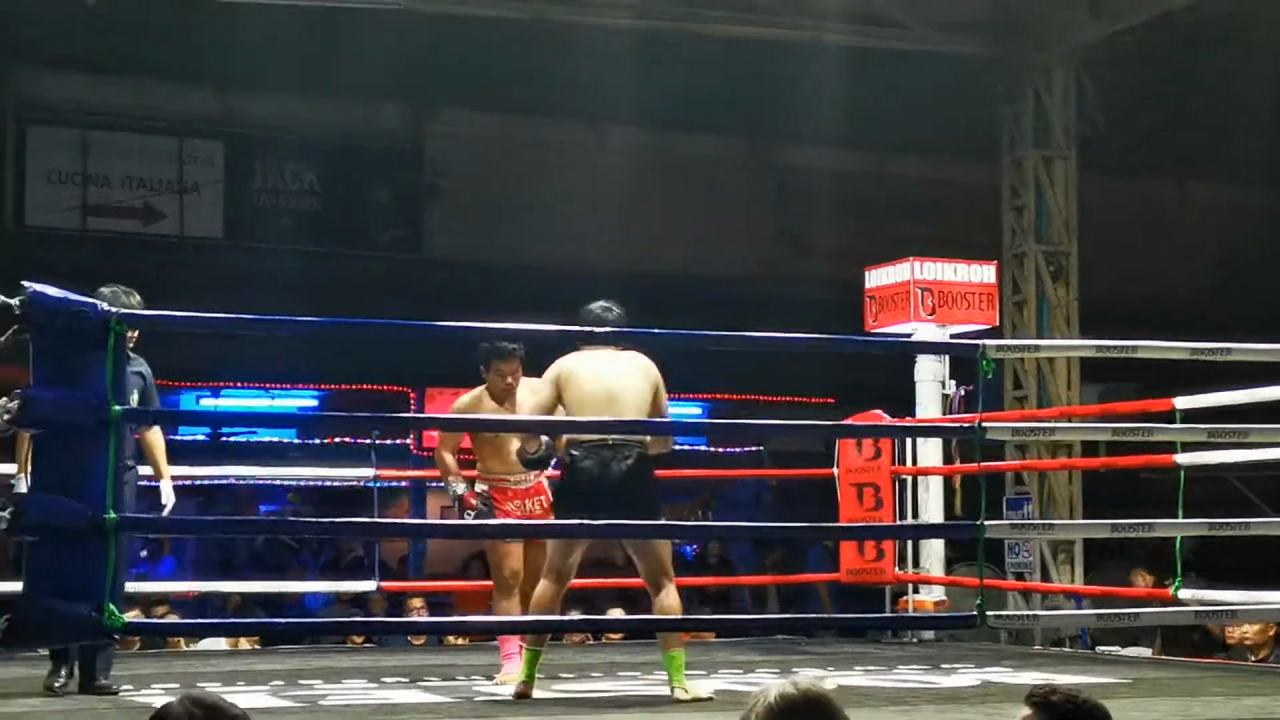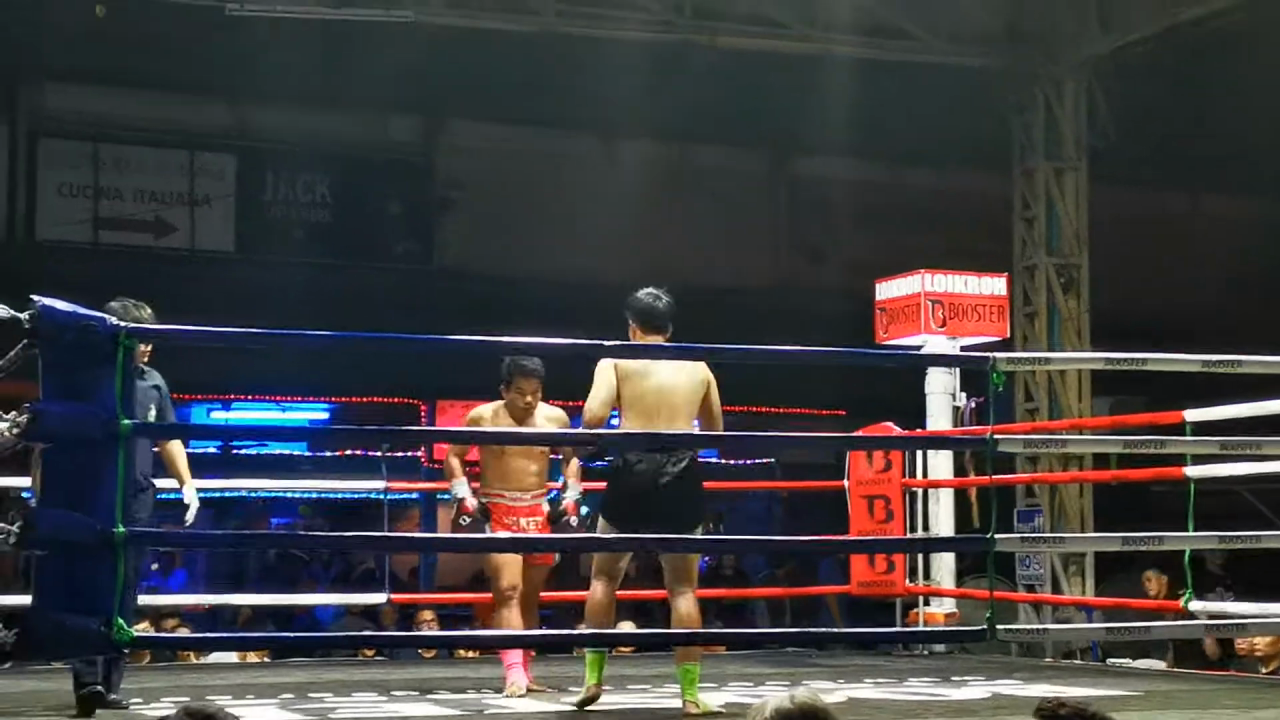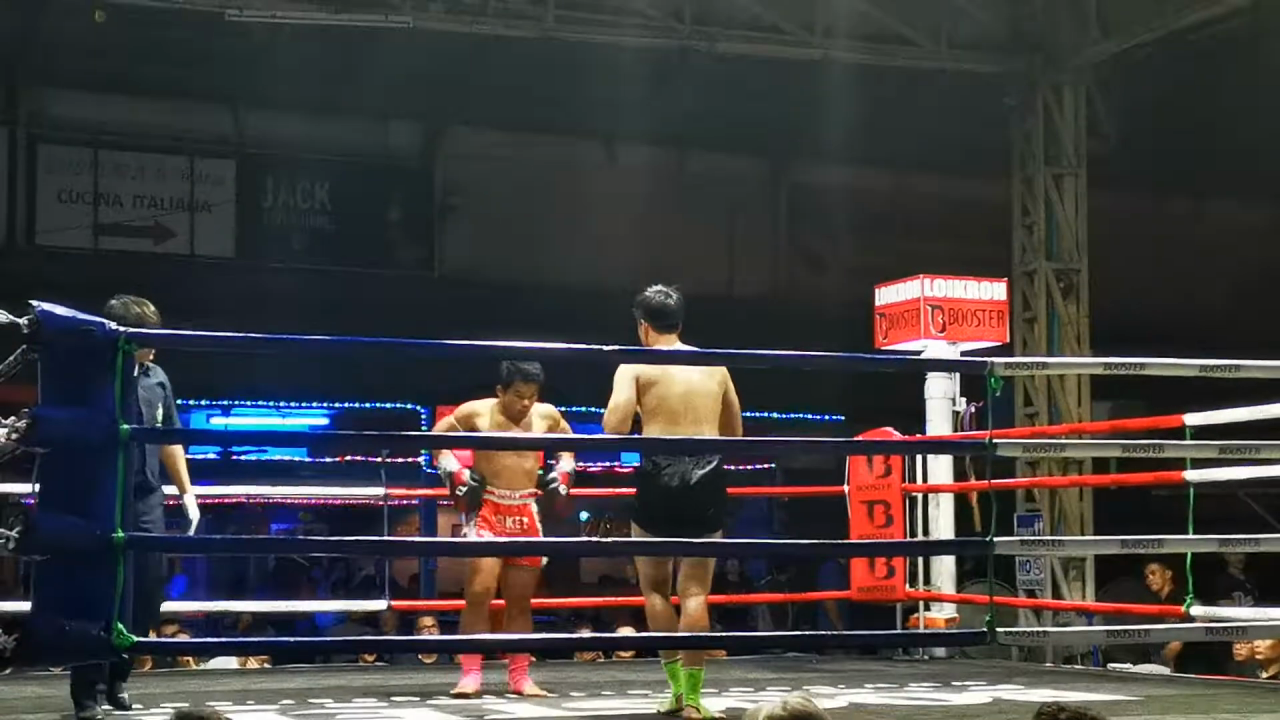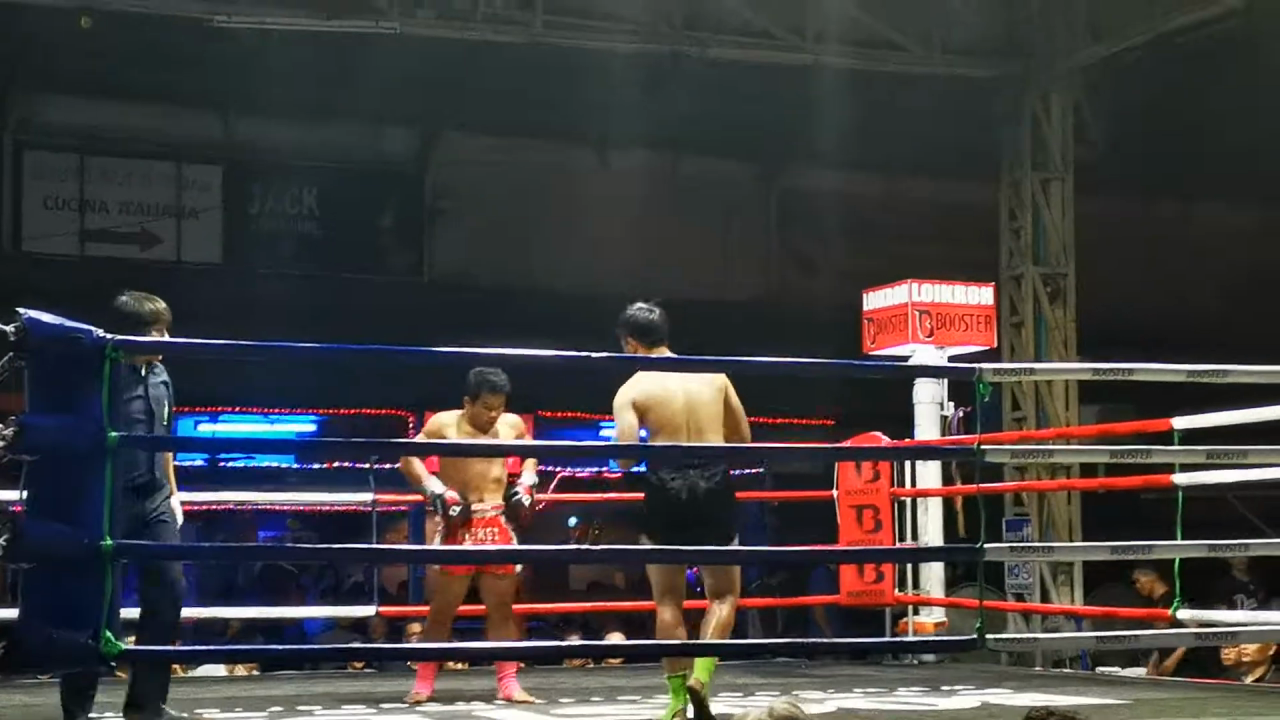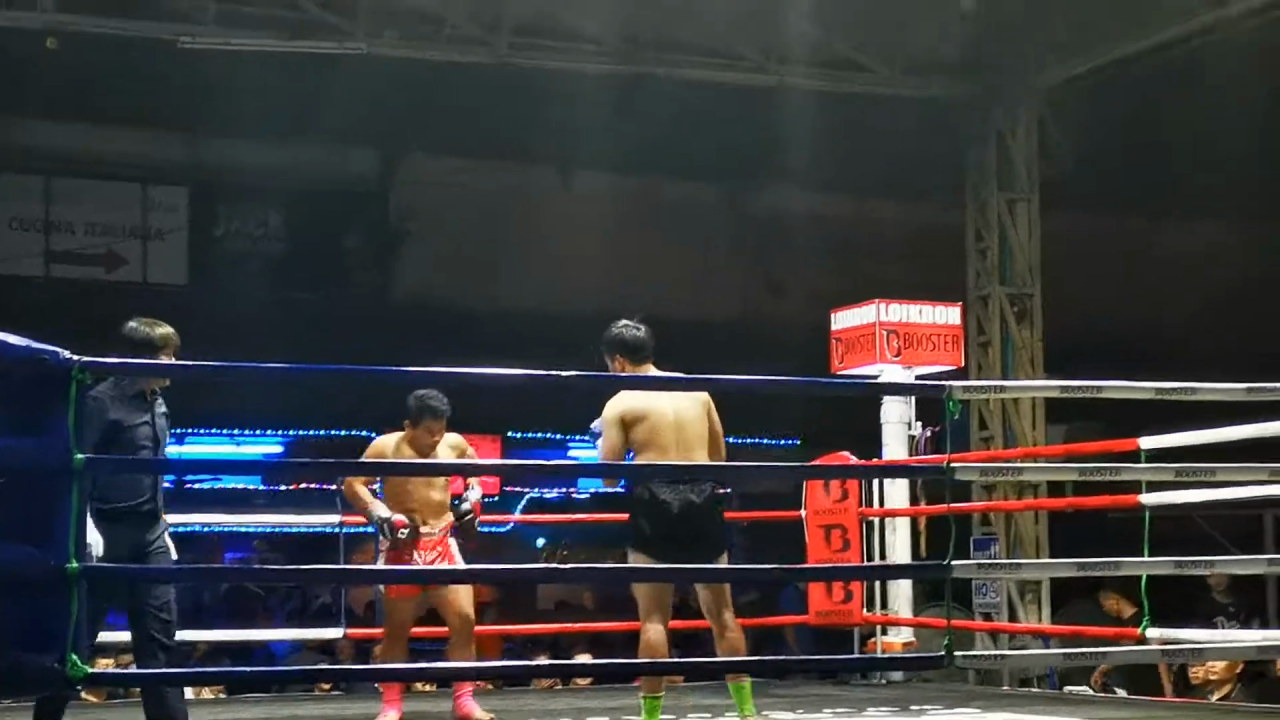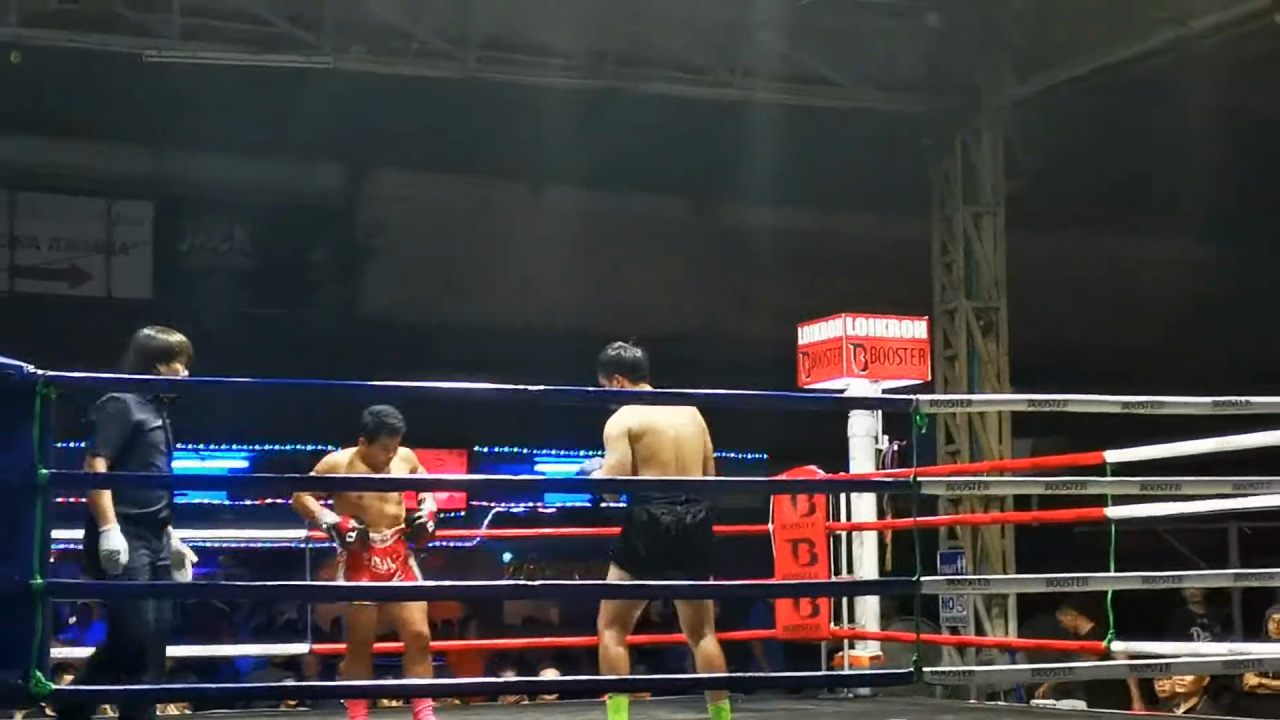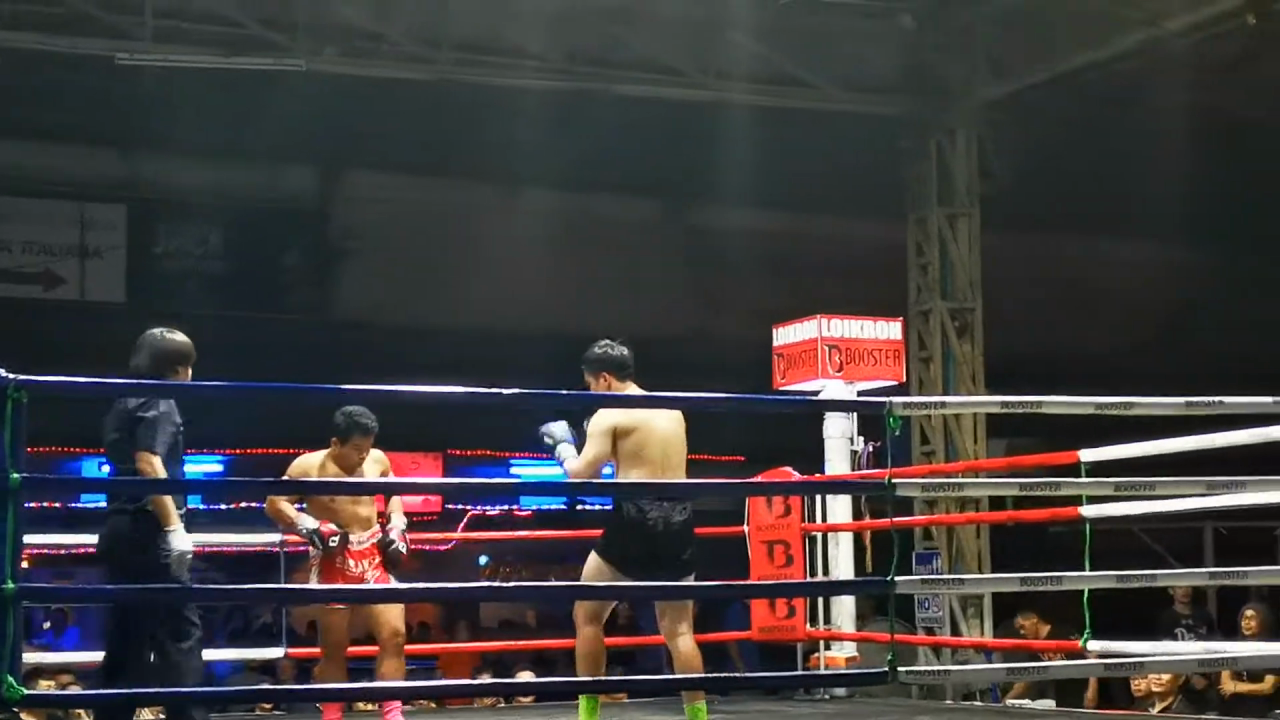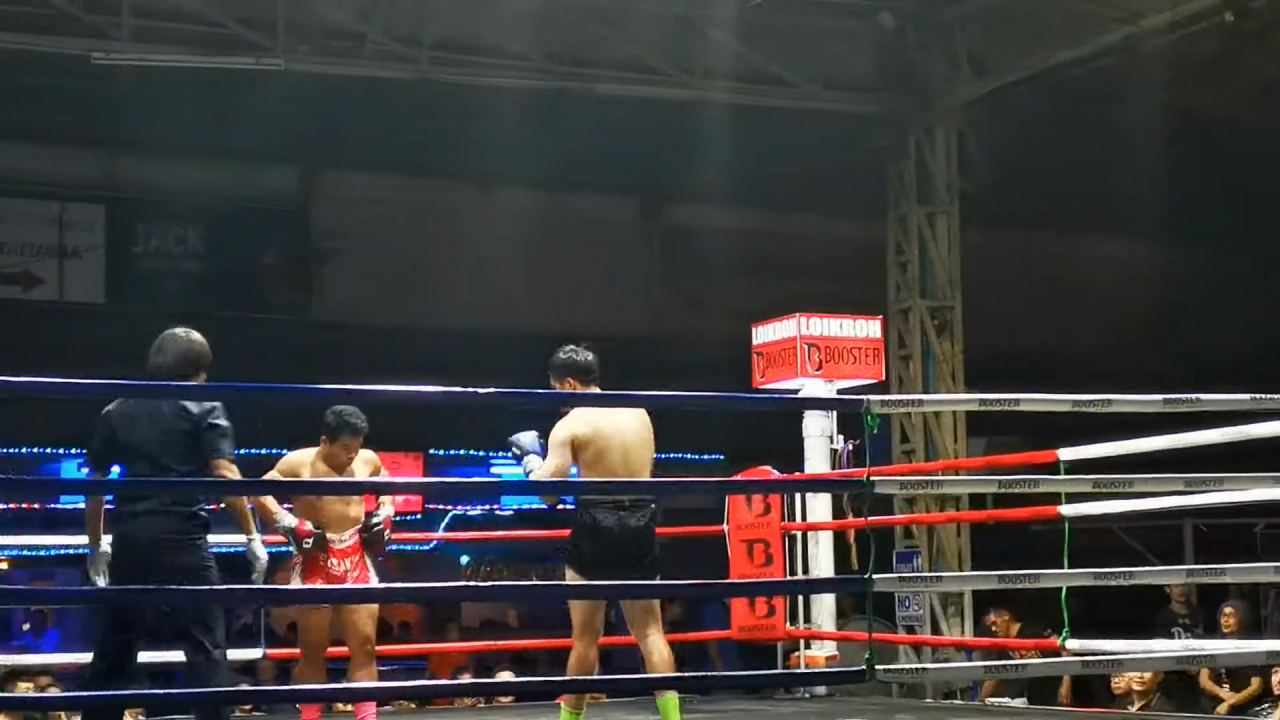
dt=0.2s
person 1, frame 1
left shoulder: (138, 369)
left elbow: (149, 427)
left wrist: (165, 477)
right wrist: (24, 476)
left hip: (119, 484)
left knee: (111, 578)
left ankle: (96, 670)
right ankle: (61, 663)
person 1, frame 2
left shoulder: (152, 382)
left elbow: (168, 439)
left wrist: (187, 485)
right wrist: (41, 494)
left hip: (137, 499)
left knee: (124, 596)
left ankle: (107, 683)
right ankle: (88, 682)
person 1, frame 3
left shoulder: (157, 378)
left elbow: (170, 439)
left wrist: (187, 492)
left hip: (147, 501)
left knee: (148, 596)
left ankle: (113, 678)
person 1, frame 4
left shoulder: (160, 376)
right shoulder: (102, 376)
left wrist: (173, 493)
left hip: (154, 503)
right hip: (110, 503)
left knee: (168, 597)
person 1, frame 5
left shoulder: (156, 404)
right shoulder: (103, 400)
left wrist: (160, 528)
right wrist: (85, 525)
left hip: (148, 532)
right hip: (108, 531)
left knee: (159, 627)
right knee: (83, 629)
person 1, frame 6
left shoulder: (154, 408)
right shoulder: (121, 403)
right elbow: (95, 466)
left wrist: (169, 537)
right wrist: (109, 528)
left hip: (146, 537)
right hip: (121, 537)
left knee: (152, 637)
right knee: (133, 634)
person 1, frame 7
left shoulder: (123, 405)
right shoulder: (158, 401)
right elbow: (148, 463)
right wrist: (174, 527)
left hip: (119, 534)
right hip: (146, 534)
left knee: (126, 643)
right knee: (180, 637)
person 1, frame 8
left shoulder: (118, 409)
right shoulder: (204, 405)
left elbow: (95, 479)
right elbow: (224, 473)
left wrist: (96, 543)
right wrist: (252, 537)
left hip: (130, 535)
right hip: (180, 534)
left knee: (115, 645)
right knee: (204, 645)
person 2, frame 1
left shoulder: (566, 365)
right shoulder: (645, 365)
left elbow: (528, 439)
right elbow: (664, 437)
left wrist: (535, 452)
left hip: (581, 475)
right hip: (632, 474)
left knee: (554, 577)
right knee: (662, 581)
left ankle: (527, 675)
right ankle: (678, 681)
person 2, frame 2
left shoulder: (616, 360)
right shoulder: (697, 364)
left elbow: (593, 418)
right elbow: (715, 431)
left hip: (631, 474)
right hip: (681, 476)
left knee: (605, 577)
right knee: (683, 590)
left ankle: (593, 677)
person 2, frame 3
left shoulder: (634, 368)
right shoulder: (715, 366)
left elbow: (614, 428)
right elbow: (734, 433)
left hip: (659, 479)
right hip: (706, 477)
left knee: (654, 589)
right knee: (694, 591)
person 2, frame 4
left shoulder: (632, 390)
right shoulder: (713, 372)
left elbow: (626, 459)
right elbow: (743, 435)
left wrist: (642, 435)
left hip: (666, 492)
right hip: (714, 488)
left knee: (669, 602)
right knee: (725, 595)
right ankle: (700, 676)
person 2, frame 5
left shoulder: (619, 405)
right shoulder: (696, 390)
left elbow: (608, 474)
right elbow: (718, 454)
left wrist: (603, 443)
left hip: (655, 507)
right hip: (702, 503)
left knee: (653, 619)
right knee: (722, 614)
person 2, frame 6
left shoulder: (622, 420)
right shoulder: (690, 410)
left wrist: (595, 475)
left hip: (649, 524)
right hip: (695, 522)
left knee: (611, 625)
right knee: (701, 633)
person 2, frame 7
left shoulder: (608, 416)
right shoulder: (671, 410)
left elbow: (582, 477)
left wrist: (563, 449)
left hip: (634, 522)
right hip: (678, 521)
left knee: (587, 620)
right knee: (679, 632)
person 2, frame 8
left shoulder: (570, 426)
right shoulder: (638, 413)
left wrist: (530, 459)
left hip: (596, 528)
right hip: (640, 525)
left knee: (585, 637)
right knee: (650, 631)
person 3, frame 1
left shoulder: (537, 390)
right shoulder: (469, 404)
right elbow: (444, 452)
right wrist: (462, 492)
left hip: (537, 493)
right hip: (495, 496)
left knee: (533, 581)
right knee: (508, 579)
left ankle: (519, 649)
right ankle: (510, 657)
person 3, frame 2
left shoulder: (555, 418)
right shoulder: (483, 417)
left elbow: (571, 457)
right elbow: (451, 454)
left wrist: (571, 496)
right wrist: (464, 498)
left hip: (538, 514)
right hip: (497, 512)
left knee: (529, 598)
right knee: (507, 591)
left ankle: (522, 670)
right ankle: (513, 672)
person 3, frame 3
left shoulder: (547, 415)
right shoulder: (476, 412)
left elbow: (567, 437)
right elbow: (438, 434)
left wrist: (564, 469)
right wrist: (453, 470)
left hip: (526, 514)
right hip: (487, 512)
left knee: (519, 602)
right knee: (479, 594)
left ankle: (520, 676)
right ankle: (470, 673)
person 3, frame 4
left shoulder: (512, 425)
right shoulder: (444, 424)
left elbow: (530, 454)
right elbow: (410, 459)
left wrist: (527, 483)
right wrist: (437, 492)
left hip: (497, 523)
right hip: (458, 525)
left knee: (502, 608)
right knee: (442, 611)
left ankle: (508, 683)
right ankle: (424, 681)
person 3, frame 5
left shoulder: (453, 443)
right shoulder: (385, 448)
right elbow: (353, 484)
left wrist: (473, 497)
right wrist: (384, 516)
left hip: (442, 543)
right hip: (404, 547)
left knee: (464, 621)
right knee: (397, 630)
person 3, frame 6
left shoulder: (405, 458)
right shoulder: (337, 463)
right elbow: (300, 497)
left wrist: (428, 508)
right wrist: (332, 522)
left hip: (399, 557)
right hip: (359, 560)
left knee: (419, 635)
right knee: (360, 645)
person 3, frame 7
left shoulder: (377, 460)
right shoulder: (309, 466)
left elbow: (394, 493)
right elbow: (275, 504)
left wrist: (397, 526)
right wrist: (312, 527)
left hip: (374, 559)
right hip: (333, 562)
left knee: (394, 635)
right knee: (334, 648)
person 3, frame 8
left shoulder: (368, 461)
right shoulder: (298, 462)
right elbow: (259, 493)
left wrist: (385, 514)
right wrist: (288, 522)
left hip: (356, 559)
right hip: (314, 561)
left knee: (363, 644)
right knee: (313, 649)
